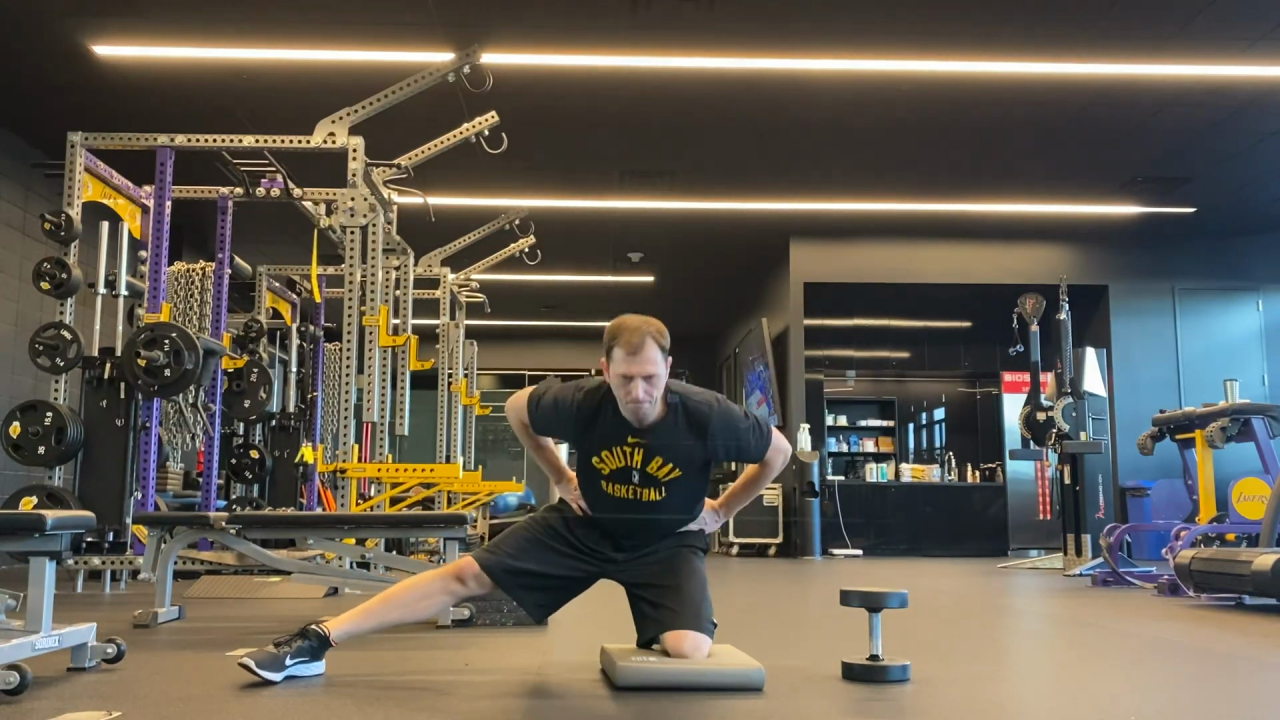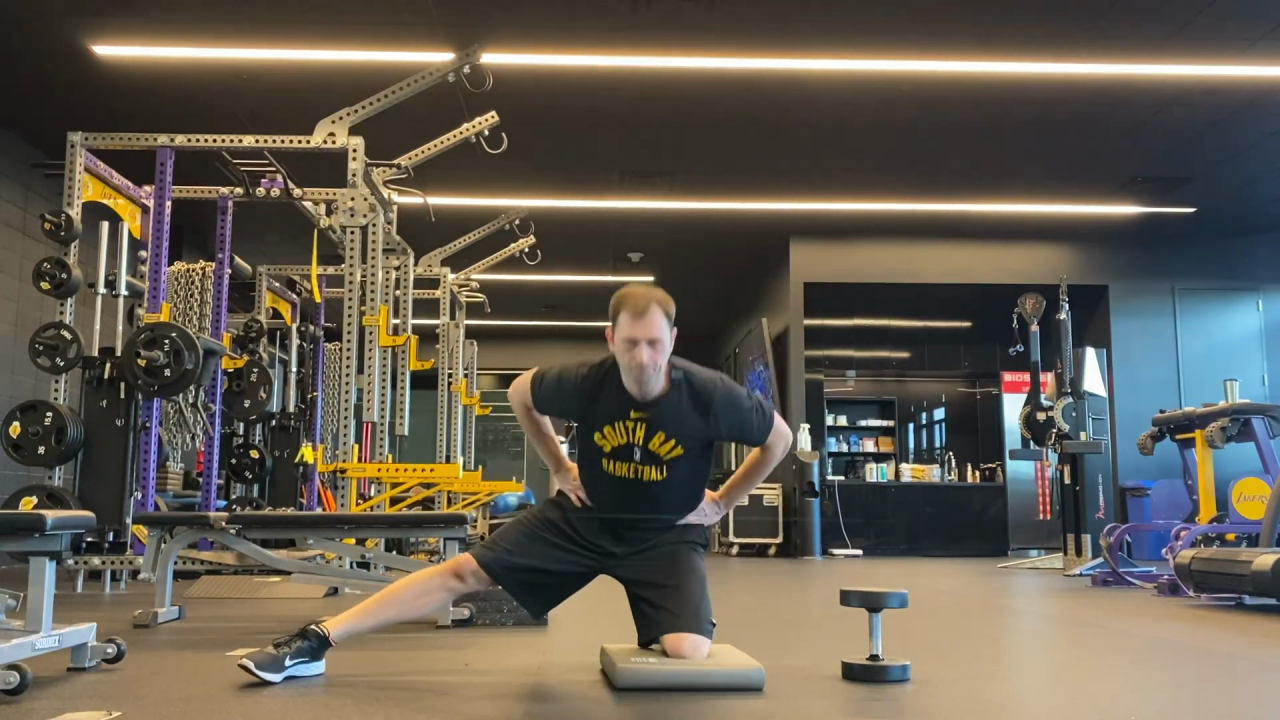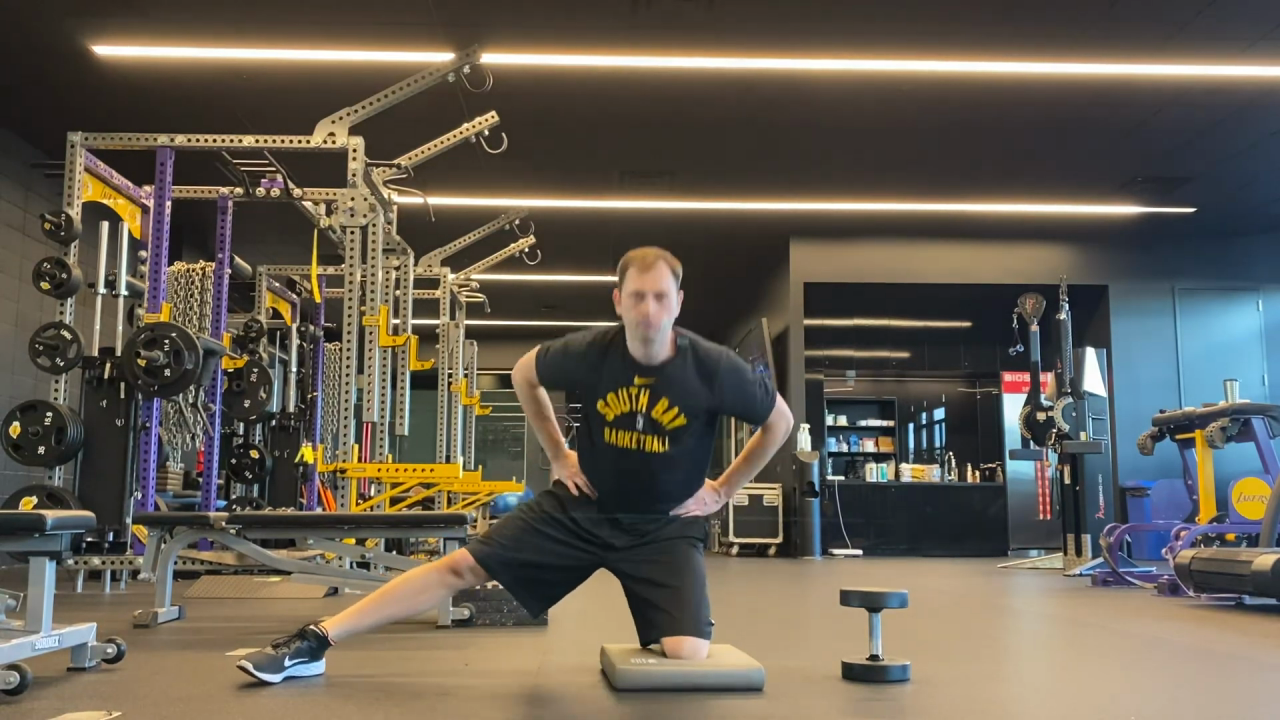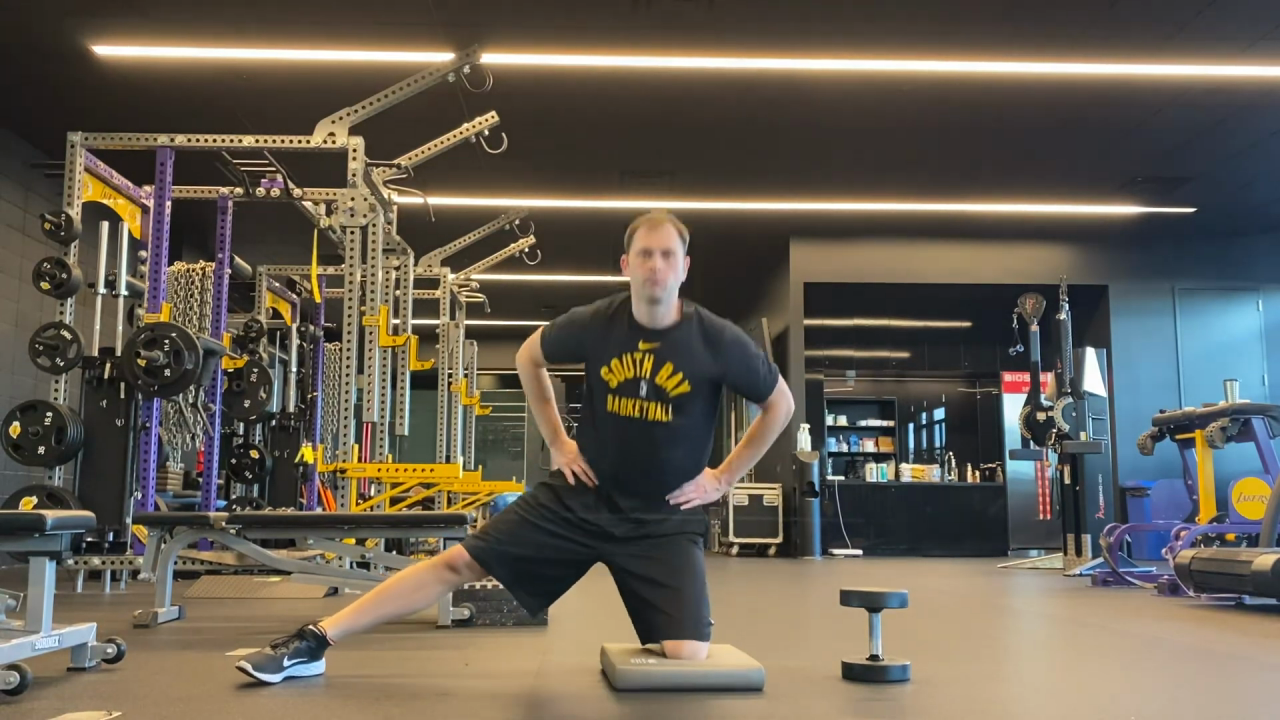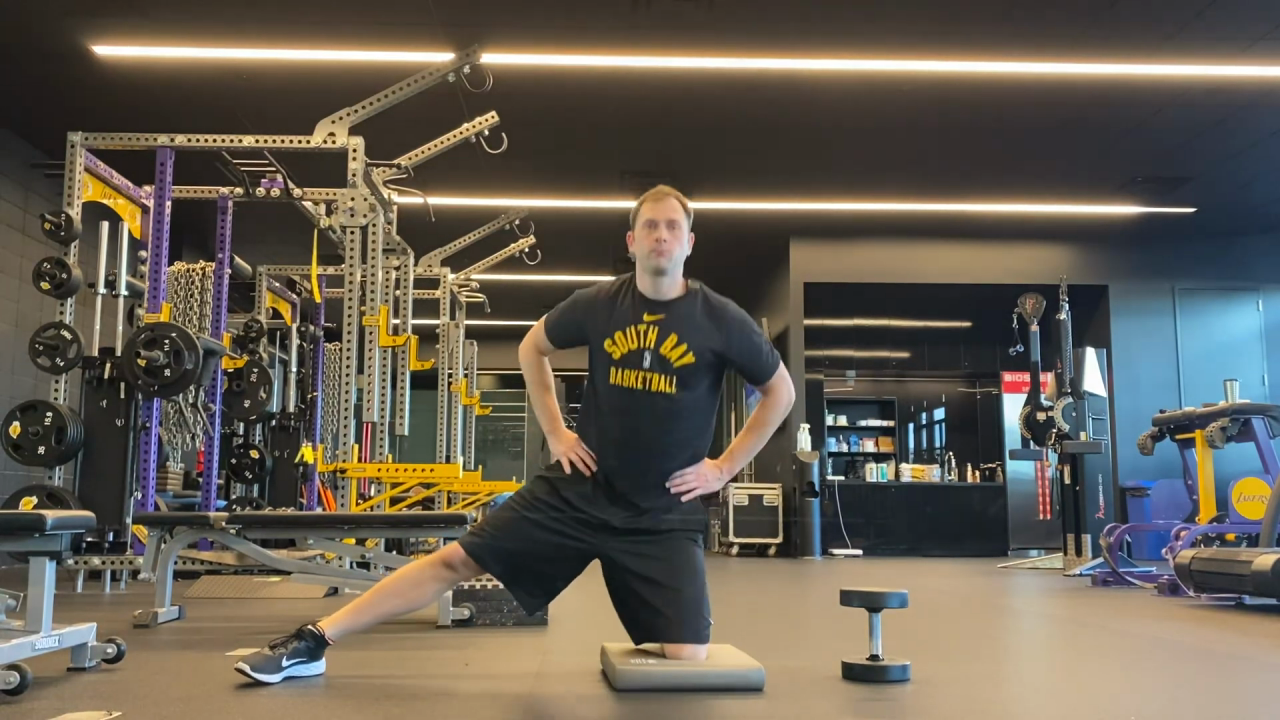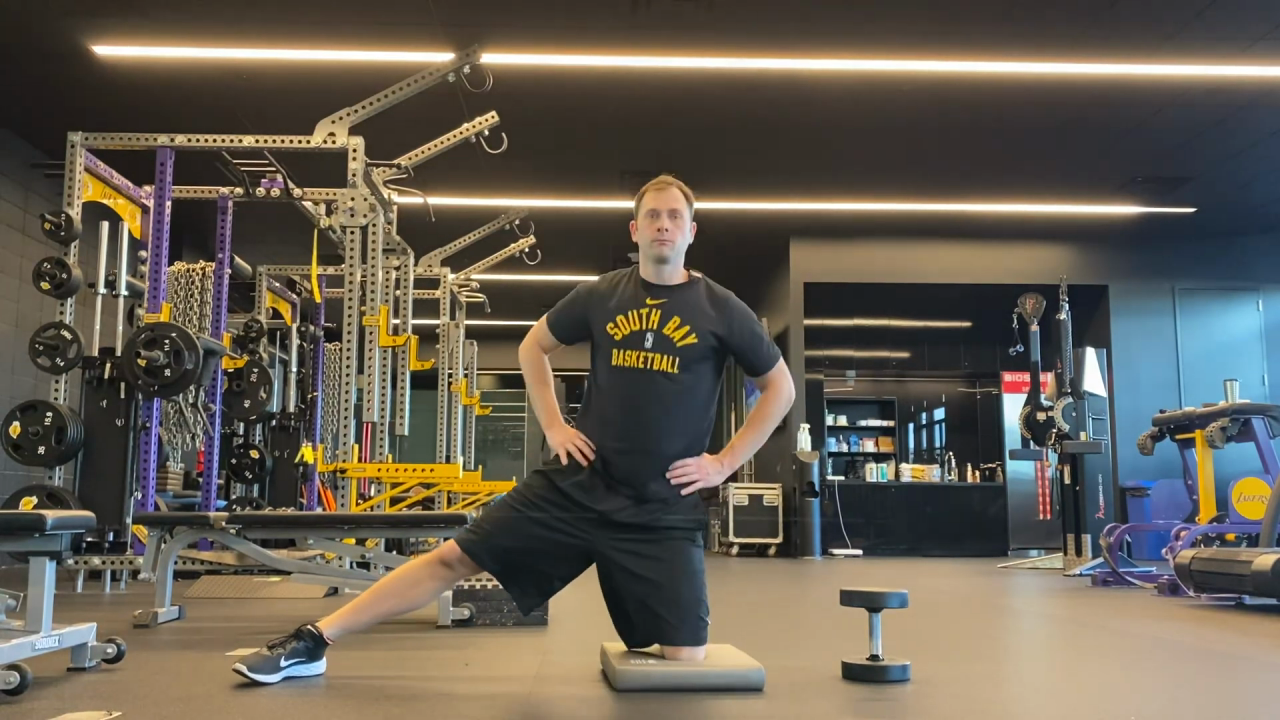
dt=0.1s
person 1, frame 1
left shoulder: (706, 416)
right shoulder: (580, 404)
left elbow: (778, 452)
right elbow: (516, 408)
left wrist: (720, 511)
right wrist: (562, 480)
left hip: (666, 543)
right hip: (585, 526)
left knee: (689, 654)
right knee: (463, 575)
right ankle: (313, 641)
person 1, frame 2
left shoulder: (709, 396)
right shoulder: (583, 383)
left elbow: (779, 439)
right elbow: (519, 394)
left wrist: (720, 502)
right wrist: (561, 470)
left hip: (667, 536)
right hip: (583, 519)
left knee: (689, 654)
right knee: (462, 572)
right ankle: (314, 641)
person 1, frame 3
left shoulder: (714, 368)
right shoulder: (589, 352)
left elbow: (779, 422)
right elbow: (523, 376)
left wrist: (722, 490)
right wrist: (560, 456)
left hip: (665, 526)
right hip: (584, 507)
left knee: (688, 656)
right knee: (461, 568)
right ankle: (313, 641)
person 1, frame 4
left shoulder: (717, 341)
right shoulder: (593, 324)
left elbow: (780, 404)
right elbow: (529, 358)
left wrist: (723, 477)
right wrist: (558, 442)
left hip: (664, 517)
right hip: (581, 496)
left knee: (688, 655)
right knee: (458, 564)
right ankle: (314, 641)
person 1, frame 5
left shoulder: (721, 319)
right shoulder: (599, 303)
left elbow: (781, 392)
right elbow: (532, 348)
left wrist: (724, 468)
right wrist: (555, 431)
left hip: (663, 510)
right hip: (579, 487)
left knee: (686, 656)
right knee: (456, 561)
right ankle: (313, 641)
person 1, frame 6
left shoulder: (721, 309)
right shoulder: (602, 295)
left elbow: (780, 387)
right elbow: (534, 346)
left wrist: (725, 462)
right wrist: (553, 425)
left hip: (664, 505)
right hip: (578, 481)
left knee: (685, 658)
right knee: (454, 558)
right ankle: (313, 641)
